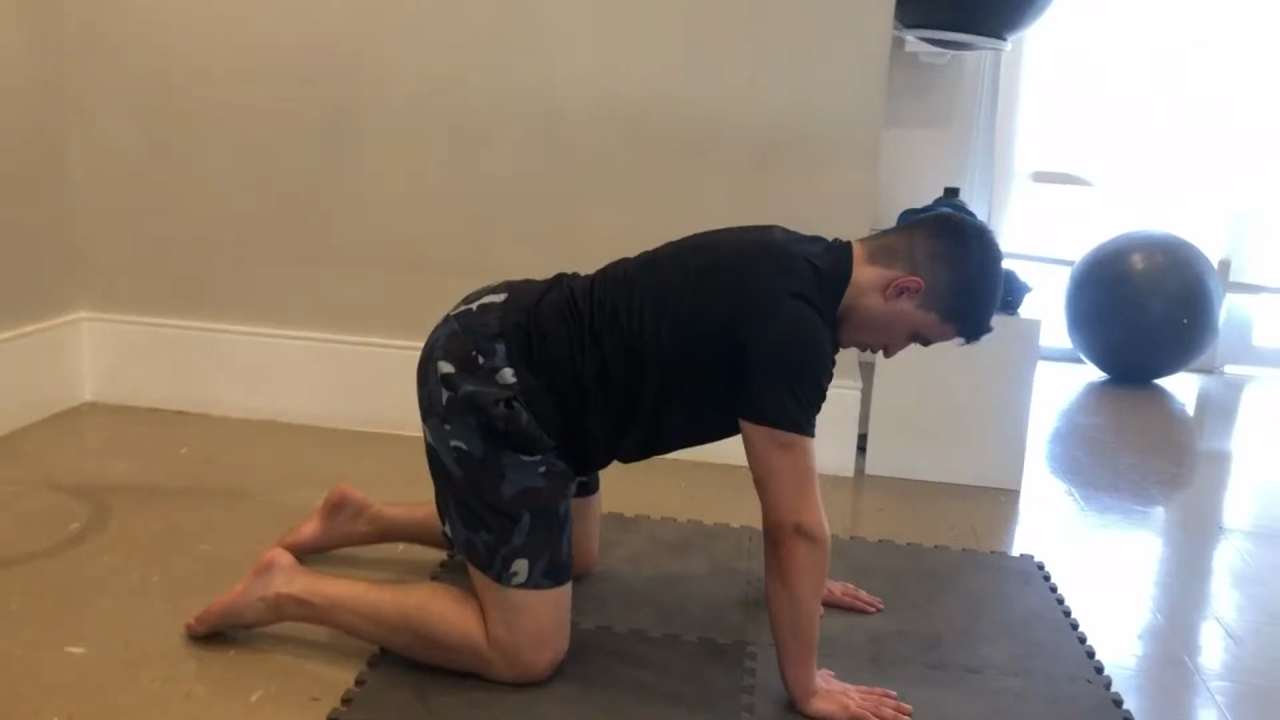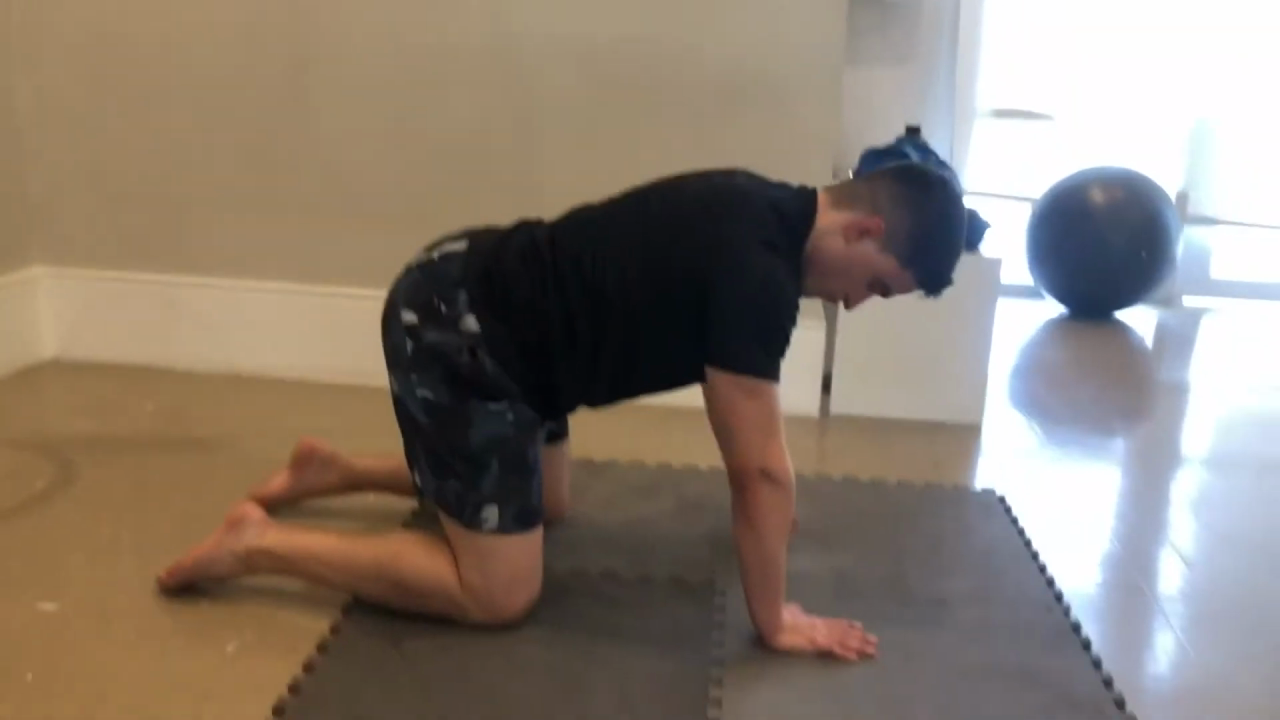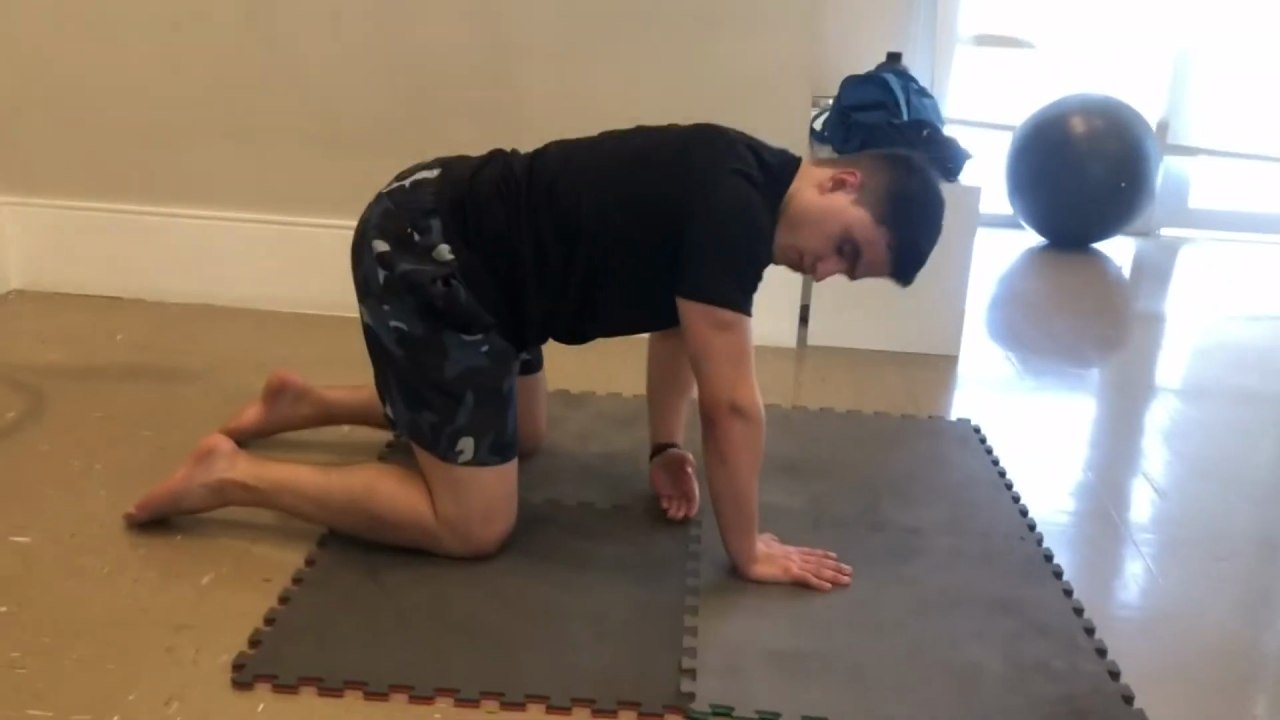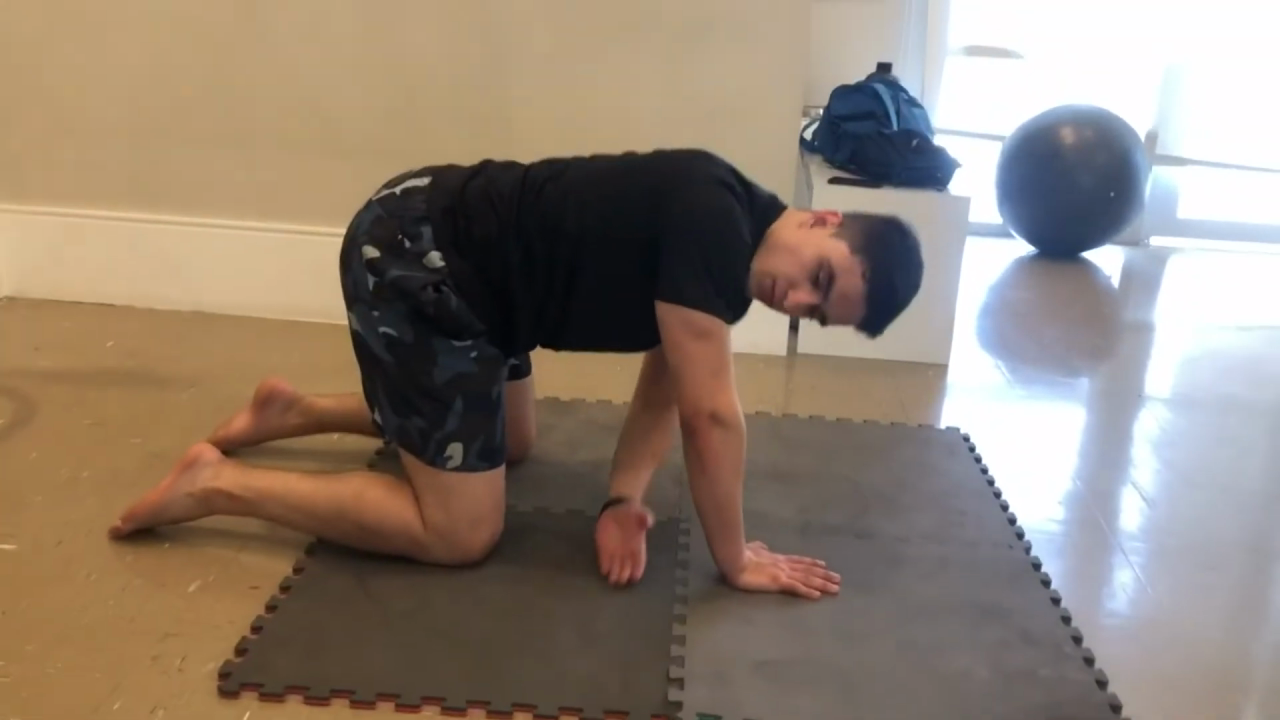
dt=0.3s
person 1, frame 1
left shoulder: (798, 275)
right shoulder: (793, 319)
right elbow: (796, 526)
left wrist: (804, 577)
left hip: (511, 355)
right hip: (487, 382)
left knee: (572, 560)
right knee: (526, 650)
left ankle: (364, 518)
right ankle: (288, 590)
person 1, frame 2
left shoulder: (764, 221)
right shoulder: (757, 266)
left elbow: (721, 376)
right elbow: (761, 469)
left wrist: (760, 506)
right wrist: (774, 619)
left hip: (475, 304)
right hip: (455, 330)
left knee: (544, 507)
right knee: (500, 594)
left ankle: (334, 469)
right ankle: (260, 542)
person 1, frame 3
left shoulder: (744, 195)
right shoulder: (733, 204)
left elbow: (675, 320)
right elbow: (731, 404)
left wrist: (666, 448)
right wrist: (748, 551)
left hip: (452, 244)
right hip: (421, 256)
left knee: (520, 437)
right knee: (475, 525)
left ankle: (307, 401)
right ankle: (234, 476)
person 1, frame 4
left shoulder: (733, 251)
right shoulder: (713, 218)
left elbow: (665, 389)
right elbow: (710, 414)
left wrist: (622, 499)
right wrist: (736, 560)
left hip: (446, 255)
right hip: (412, 259)
left knee: (510, 443)
right knee: (462, 532)
left ankle: (295, 408)
right ankle: (219, 483)
